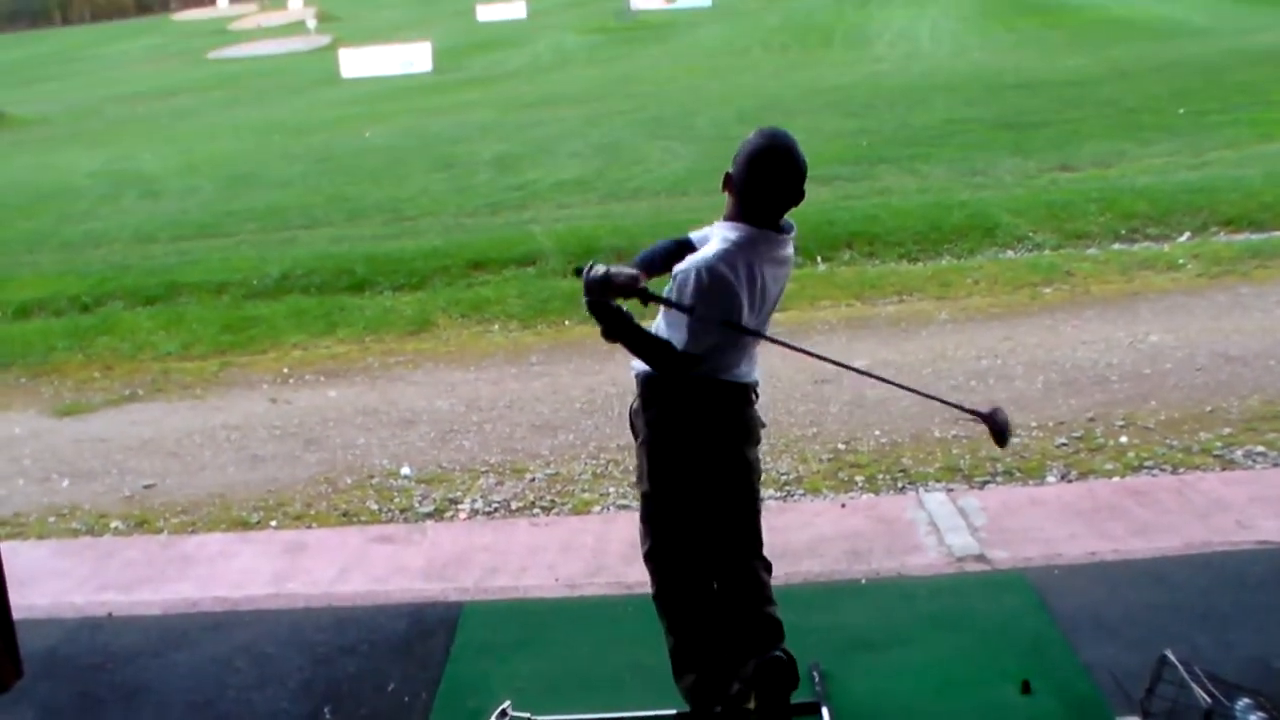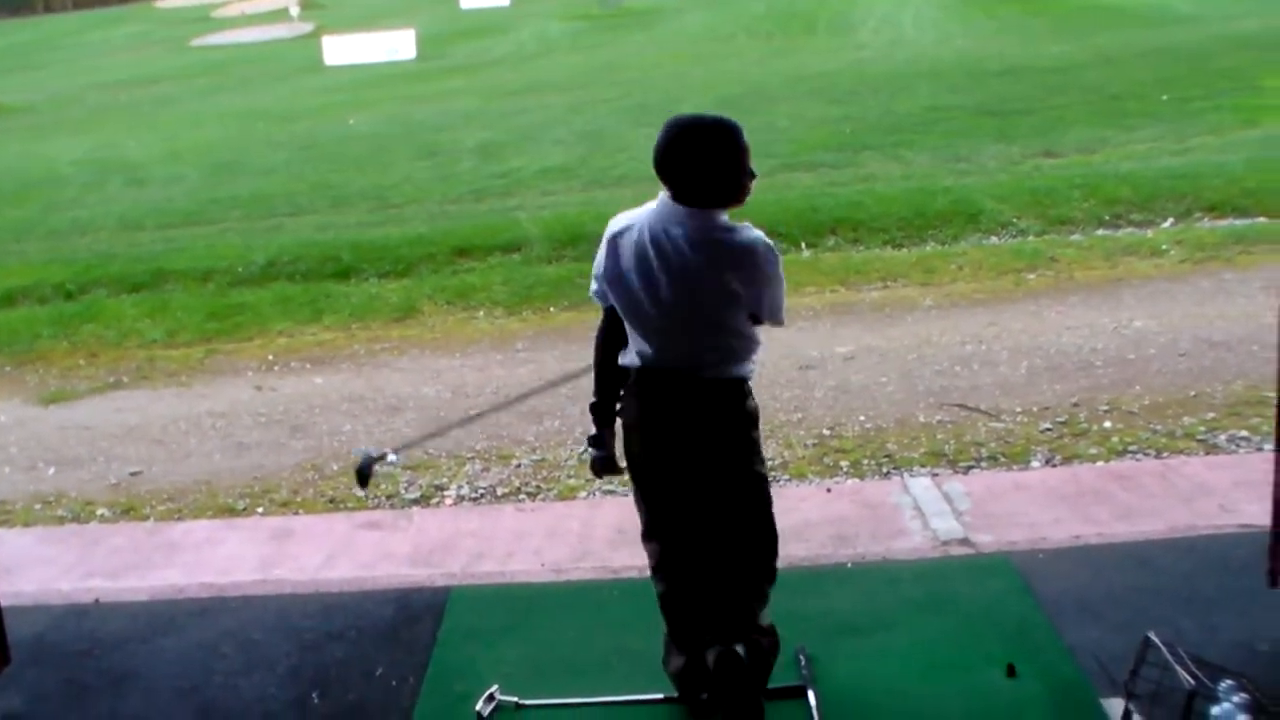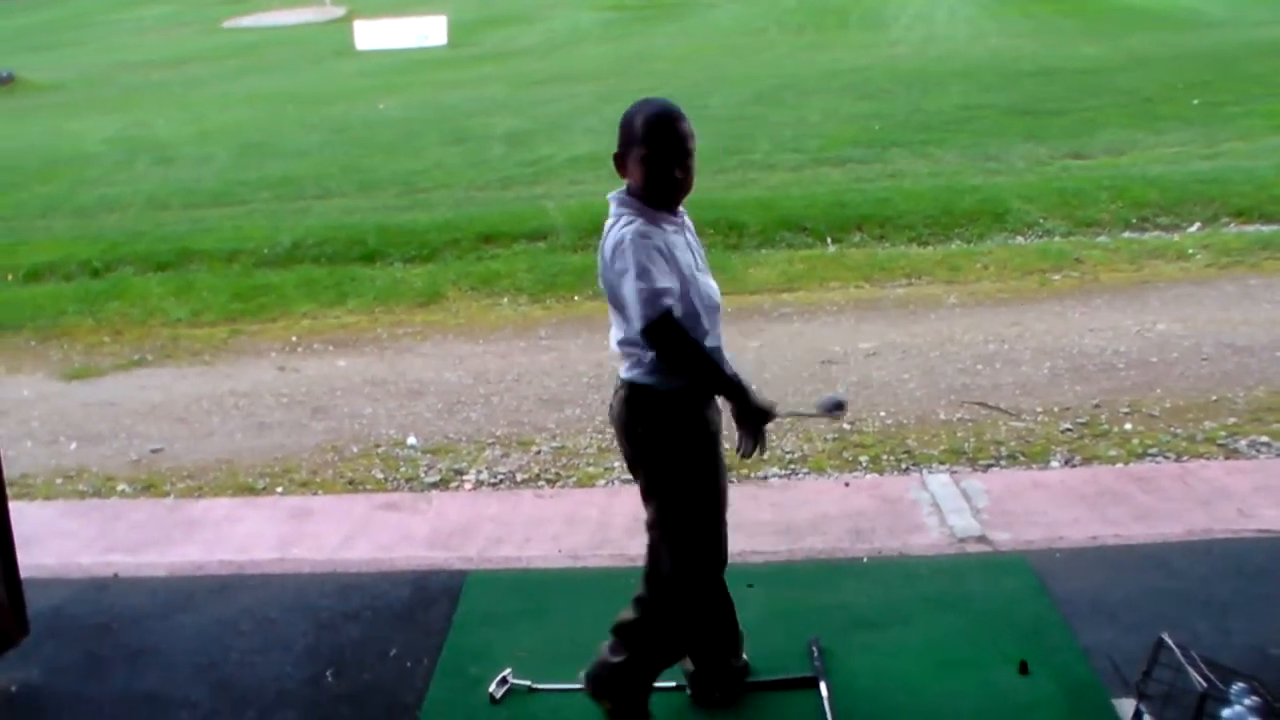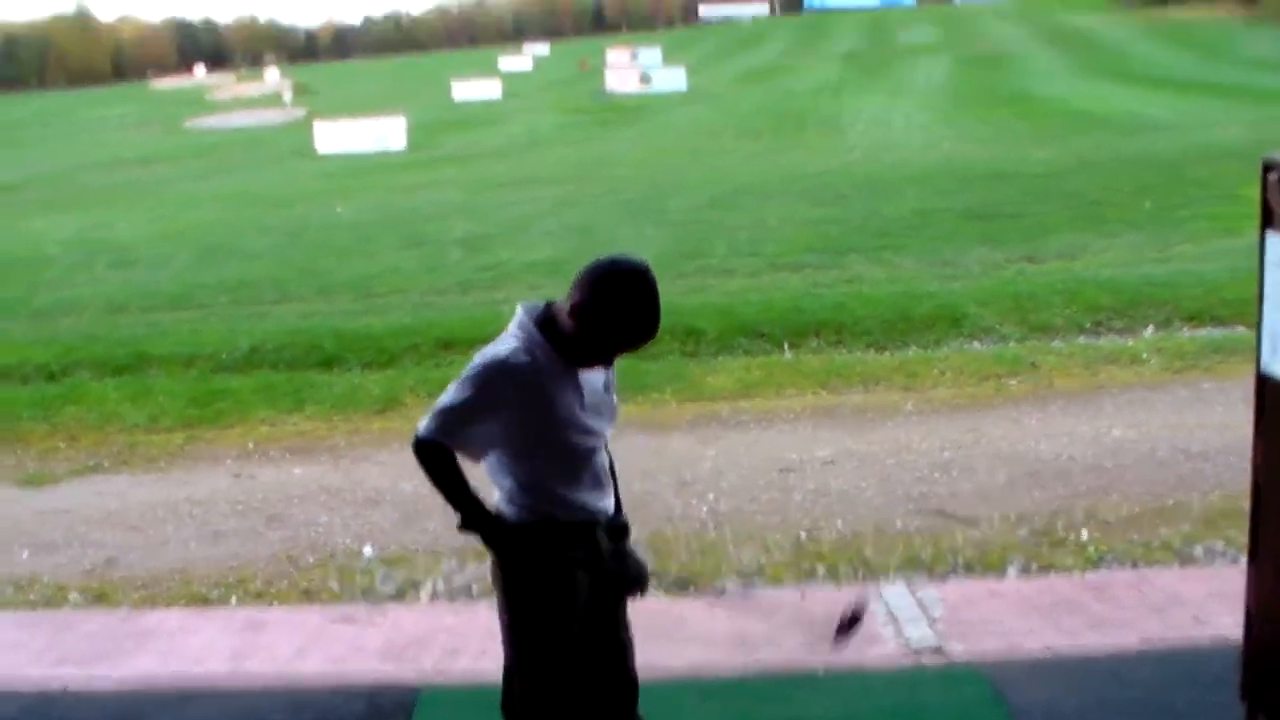
dt=0.5s
person 1, frame 1
left shoulder: (708, 271)
right shoulder: (779, 242)
left elbow: (677, 360)
right elbow: (689, 243)
left wrist: (611, 316)
right wrist: (635, 269)
left hip: (677, 411)
right hip: (734, 407)
left knee: (676, 554)
right knee: (739, 548)
right ankle: (761, 656)
person 1, frame 2
left shoulder: (623, 233)
right shoulder: (751, 251)
left elbow: (612, 336)
right elbow: (764, 318)
left wrist: (602, 426)
left hip: (648, 405)
right hip: (723, 407)
left knee: (673, 545)
right knee: (747, 543)
left ankle: (695, 665)
right ankle: (739, 650)
person 1, frame 3
left shoulder: (676, 223)
right shoulder: (634, 236)
right elbow: (665, 330)
left wrist: (732, 395)
right wrist: (738, 394)
left hip: (689, 407)
right hip: (666, 415)
left knee: (703, 548)
right knee: (684, 559)
left ankle: (719, 666)
person 1, frame 4
left shoulder: (594, 364)
right shoulder: (505, 369)
right elbow: (429, 443)
left wrist: (619, 537)
right wrist: (485, 524)
left hip: (592, 543)
right hip: (537, 554)
left knee: (611, 679)
